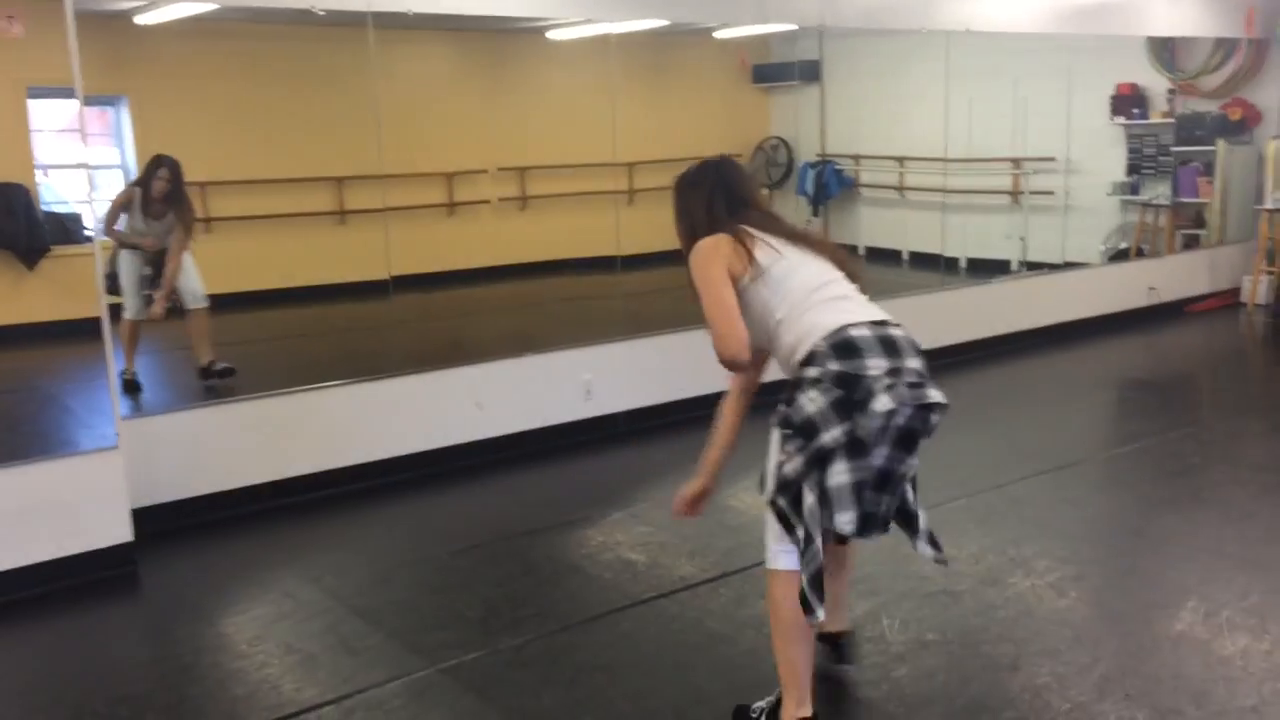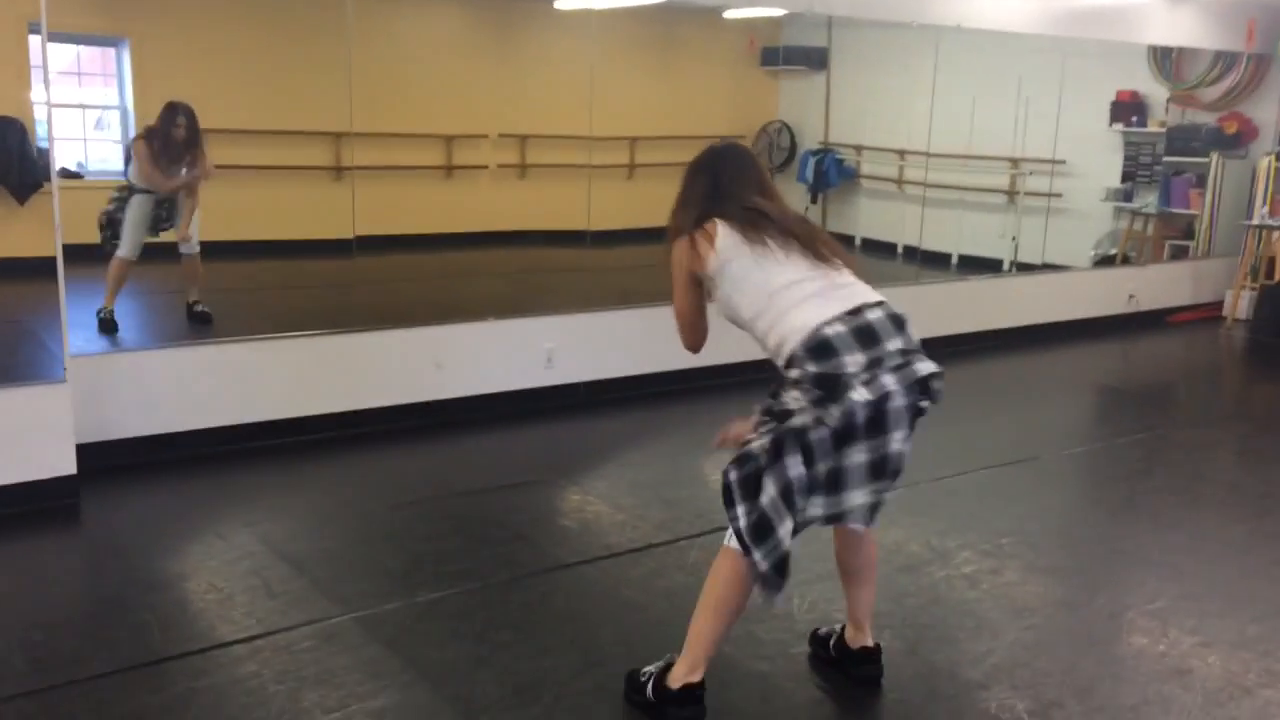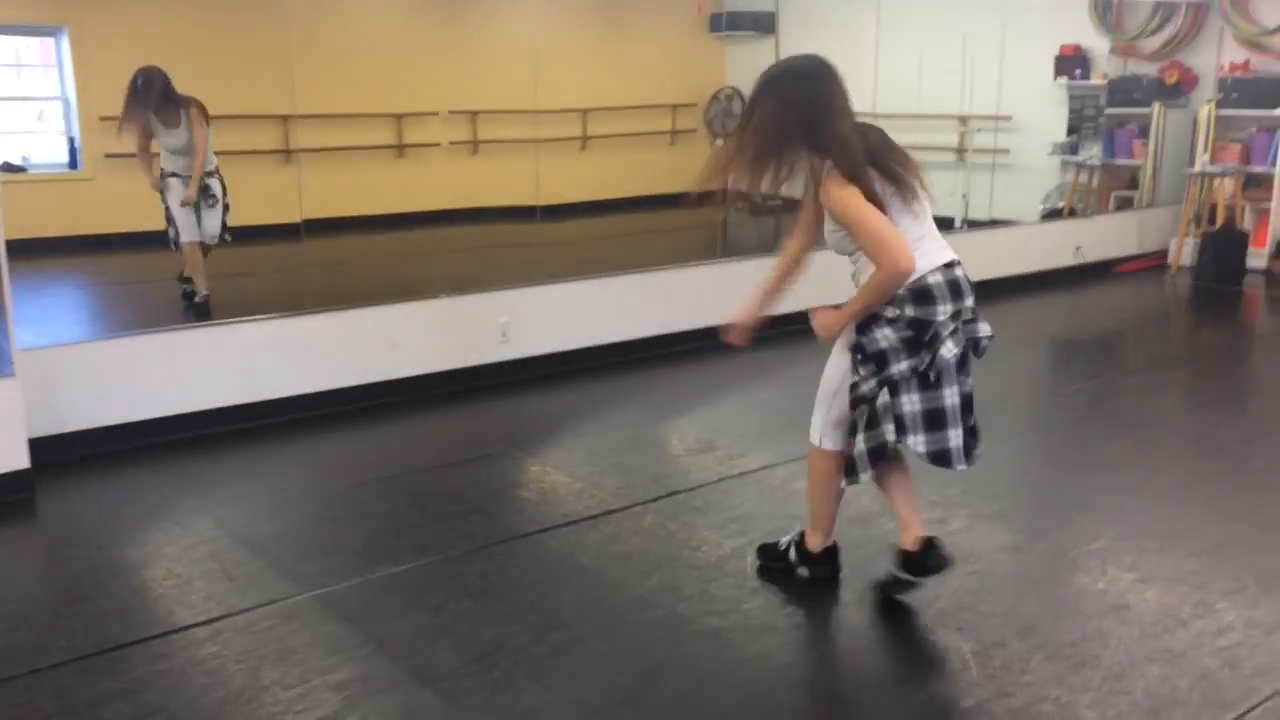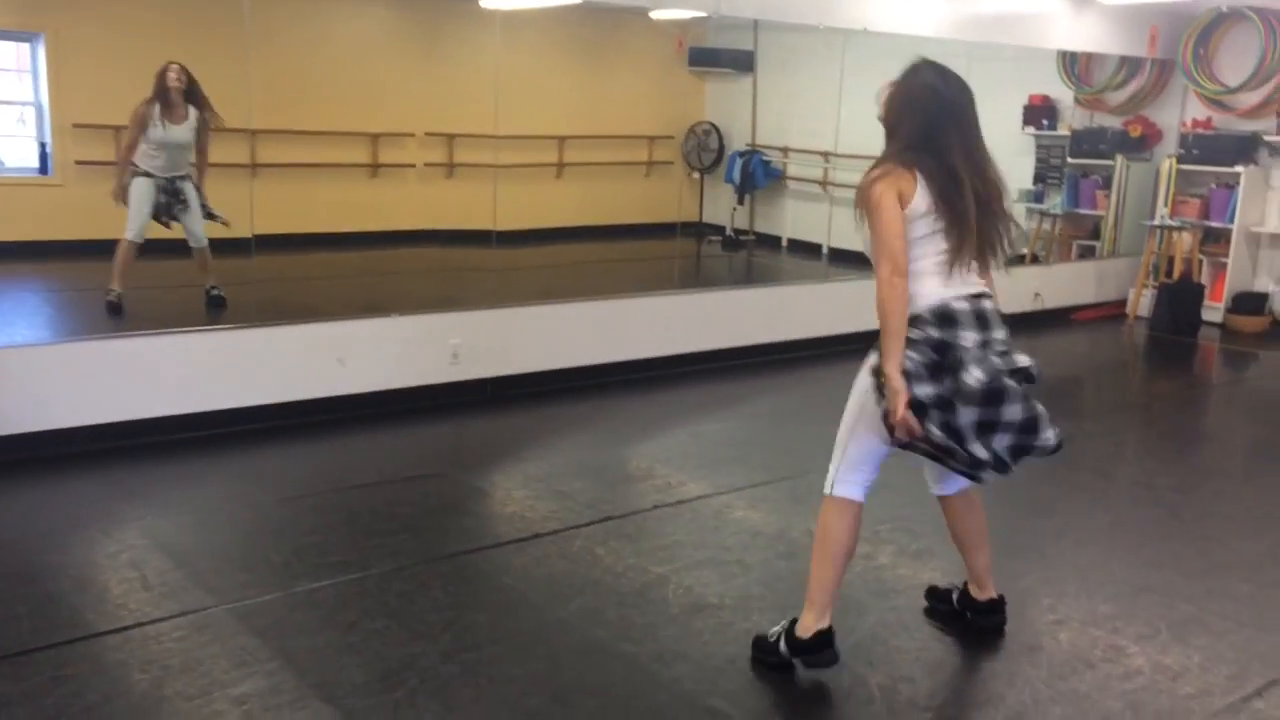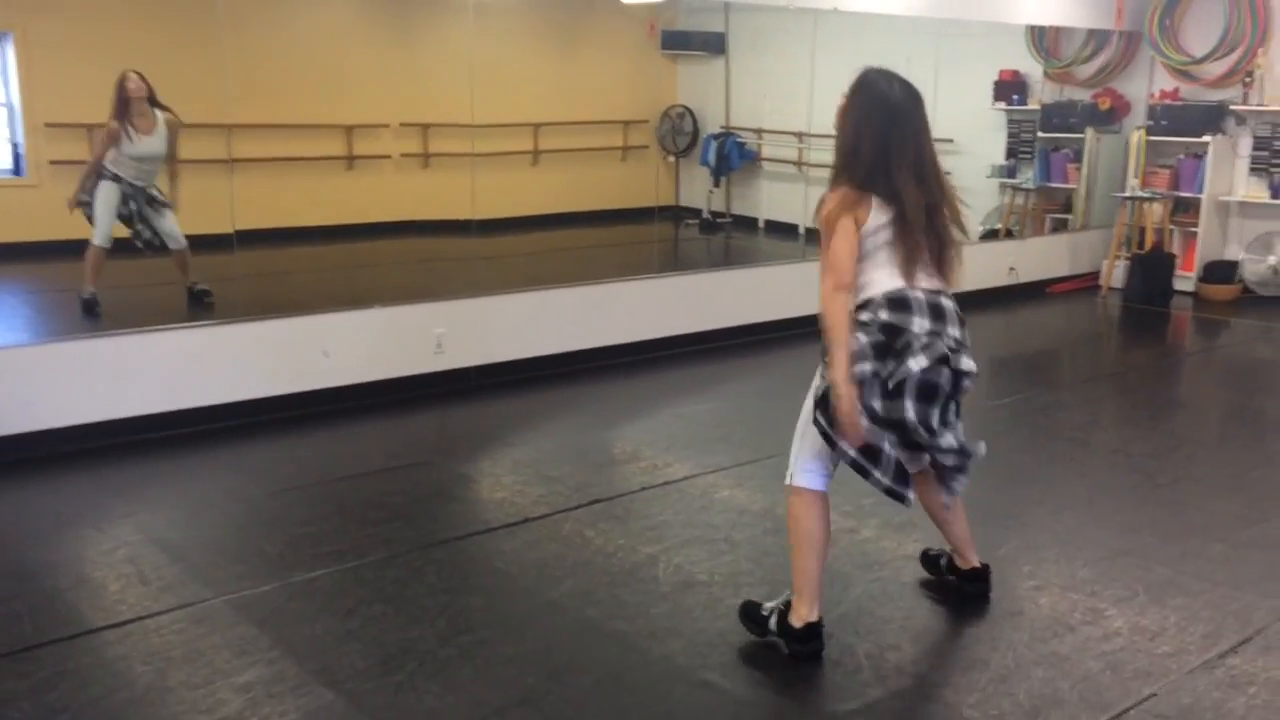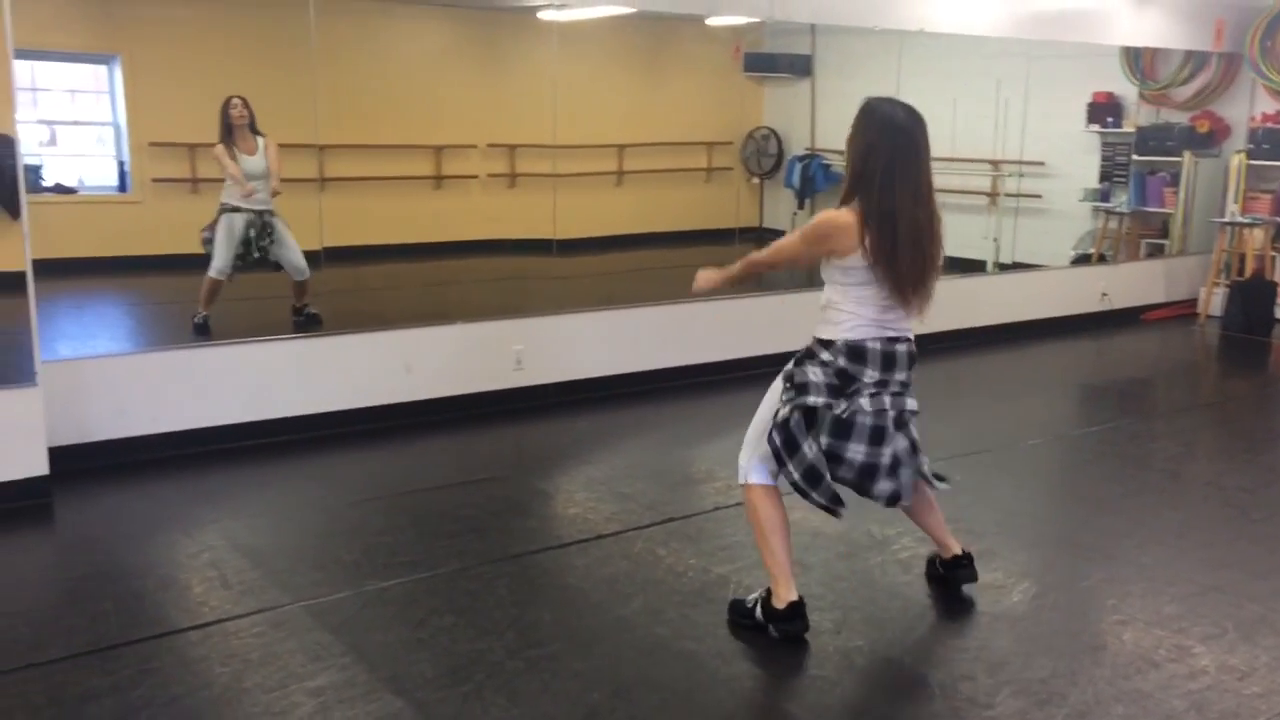
dt=0.7s
person 1, frame 1
left shoulder: (711, 249)
right shoulder: (783, 246)
left elbow: (732, 351)
right elbow: (746, 381)
left wrist: (758, 356)
right wrist: (706, 476)
left hip: (841, 372)
right hip: (899, 363)
left knee: (789, 542)
right knee: (824, 508)
right ankle: (833, 630)
person 1, frame 2
left shoulder: (696, 247)
right shoulder: (792, 229)
left elbow: (693, 336)
right wrist: (764, 422)
left hip: (827, 367)
right hip: (893, 345)
left knee: (751, 515)
right knee: (849, 500)
right ankle: (859, 643)
person 1, frame 3
left shoulder: (835, 183)
right shoulder: (862, 146)
left elbow: (896, 262)
right elbow: (802, 240)
left wrist: (842, 318)
right wrist: (757, 306)
left hip: (906, 309)
right hip: (948, 293)
left knee: (831, 429)
right knee: (869, 426)
left ankle: (815, 549)
right ankle: (915, 542)
person 1, frame 4
left shoulder: (887, 180)
right shoulder: (964, 180)
left elbow: (892, 277)
left wrist: (892, 373)
left hip: (924, 336)
right hip: (981, 332)
left knee: (847, 480)
right knee: (951, 475)
left ankle: (811, 630)
right ankle: (983, 598)
person 1, frame 5
left shoulder: (845, 201)
right shoulder: (926, 186)
left elbow: (836, 291)
left wrist: (842, 381)
left hip: (884, 329)
right hip: (941, 326)
left knee: (808, 474)
right knee: (926, 457)
left ankle: (802, 618)
right ankle: (968, 566)
person 1, frame 6
left shoulder: (837, 224)
right shoulder: (919, 219)
left elbow: (773, 258)
left wrist: (721, 276)
right wrist: (756, 265)
left hip: (832, 364)
right hip: (894, 361)
left knee: (758, 467)
right knee: (894, 460)
left ankle: (783, 602)
right ankle: (953, 556)
person 2, frame 1
left shoulder: (180, 209)
right shoulder: (131, 196)
left elbow: (176, 257)
right elbow: (109, 229)
left wrist: (162, 297)
right wrist: (142, 242)
left hip: (170, 249)
right hip: (135, 250)
left knee: (196, 296)
right knee: (134, 309)
left ankle: (206, 362)
right ankle: (128, 369)
person 2, frame 2
left shoulder: (194, 148)
right shoulder: (144, 145)
left elbow: (191, 191)
right elbow: (161, 186)
left wrist: (185, 226)
right wrist: (195, 176)
left hip: (177, 190)
right hip: (142, 191)
left knee: (190, 242)
right knee: (129, 248)
left ankle: (194, 302)
right ankle: (107, 308)
person 2, frame 3
left shoulder: (191, 109)
right shoulder: (146, 118)
left elbow: (201, 148)
right elbow: (143, 150)
left wrist: (193, 187)
right wrist: (150, 175)
left hip: (206, 174)
right hip: (174, 178)
left knee: (210, 234)
right knee: (188, 234)
left ankle: (188, 277)
right ankle: (201, 292)
person 2, frame 4
left shoulder: (198, 115)
right shoulder: (146, 111)
left elbow: (202, 154)
right elbow: (128, 147)
left wrist: (199, 186)
right wrist: (120, 183)
left hip: (180, 179)
right hip: (145, 176)
left knee: (197, 235)
right knee: (134, 232)
left ankle: (211, 287)
right ankle: (115, 290)
person 2, frame 5
left shoulder: (168, 120)
right shoulder: (117, 125)
left elbow: (171, 158)
right elbow: (96, 159)
left wrist: (173, 192)
right wrist: (78, 192)
left hip: (144, 187)
right hip: (113, 181)
left knee: (175, 236)
right knee: (102, 235)
left ankle: (192, 286)
right ankle: (88, 293)
person 2, frame 6
left shoulder: (266, 143)
right shoulder: (222, 148)
left elbow: (274, 166)
right elbow: (231, 169)
left wrist: (275, 182)
right wrist: (244, 186)
left hip: (264, 213)
right hip: (233, 213)
left knee: (299, 267)
right knee: (220, 267)
left ankle: (301, 306)
right ankle: (201, 314)
